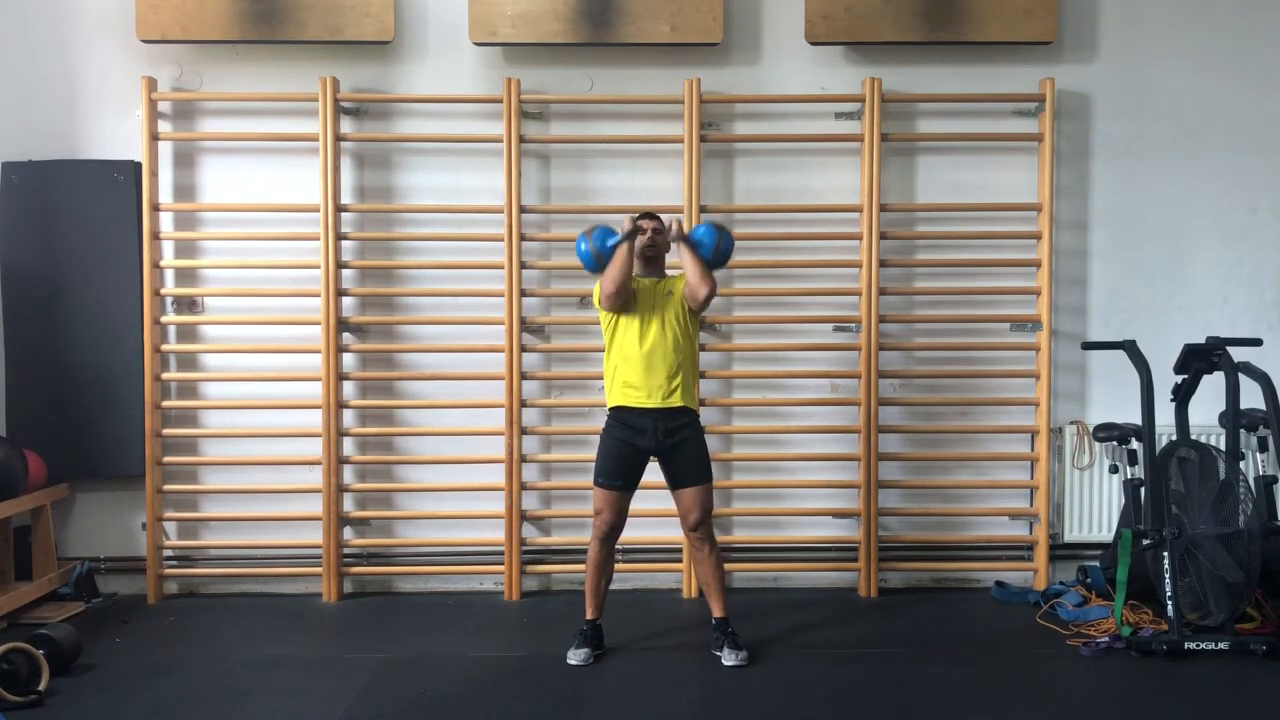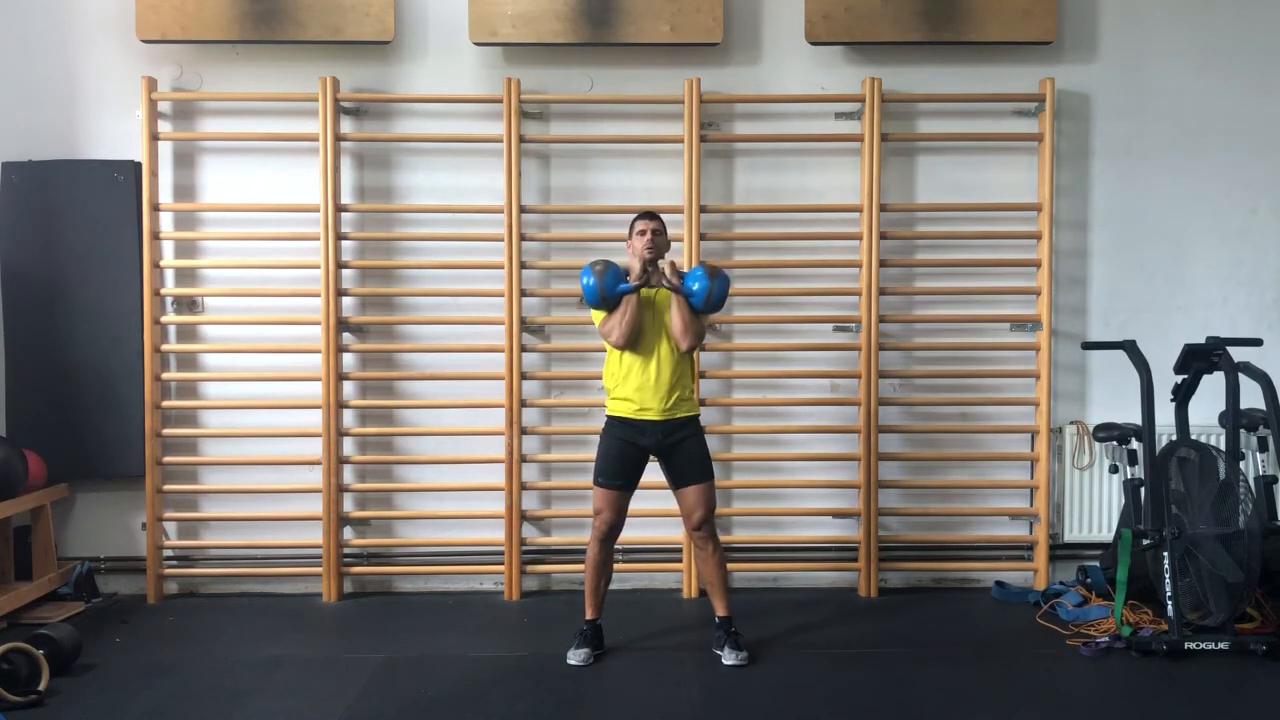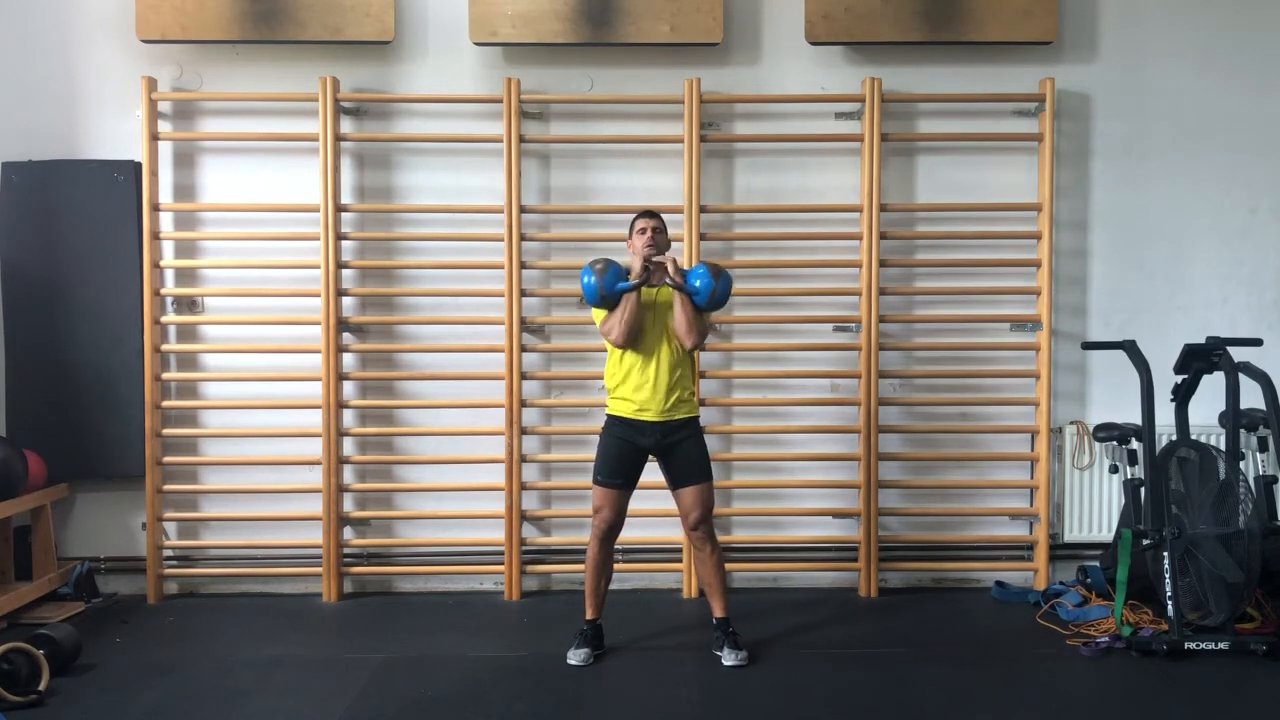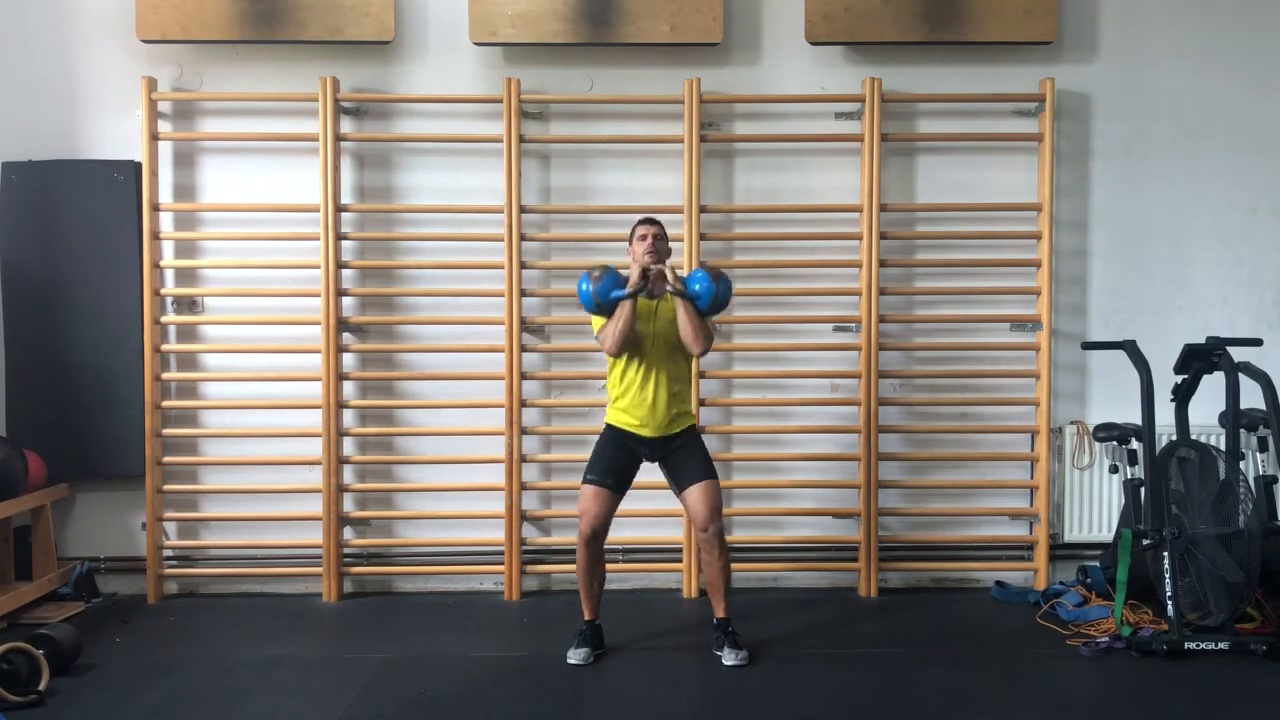
dt=0.3s
person 1, frame 1
left shoulder: (680, 286)
right shoulder: (612, 283)
left elbow: (703, 291)
right elbow: (613, 288)
left wrist: (681, 241)
right wrist: (626, 241)
left hip: (679, 420)
right hip: (626, 419)
left knee: (699, 528)
right knee: (604, 528)
left ankle: (722, 628)
right ankle: (591, 628)
person 1, frame 2
left shoulder: (684, 293)
left elbow: (687, 342)
right elbow: (620, 338)
left wrist: (674, 286)
right wrist: (634, 282)
left hip: (680, 423)
right hip: (625, 422)
left knee: (702, 527)
right knee: (604, 528)
left ankle: (724, 627)
right ankle: (591, 628)
person 1, frame 3
left shoulder: (685, 290)
left elbow: (692, 339)
right elbow: (618, 337)
left wrist: (677, 283)
right wrist: (635, 280)
left hip: (679, 423)
right hip: (625, 422)
left knee: (700, 528)
right knee: (603, 528)
left ankle: (723, 628)
right ankle: (591, 628)
person 1, frame 4
left shoulder: (685, 299)
right shoulder: (613, 298)
left elbow: (699, 346)
right elbow: (613, 346)
left wrist: (678, 291)
right wrist: (633, 289)
left hip: (678, 432)
right hip: (623, 430)
left knee: (710, 527)
right knee: (589, 530)
left ankle: (723, 628)
right ankle: (590, 628)
